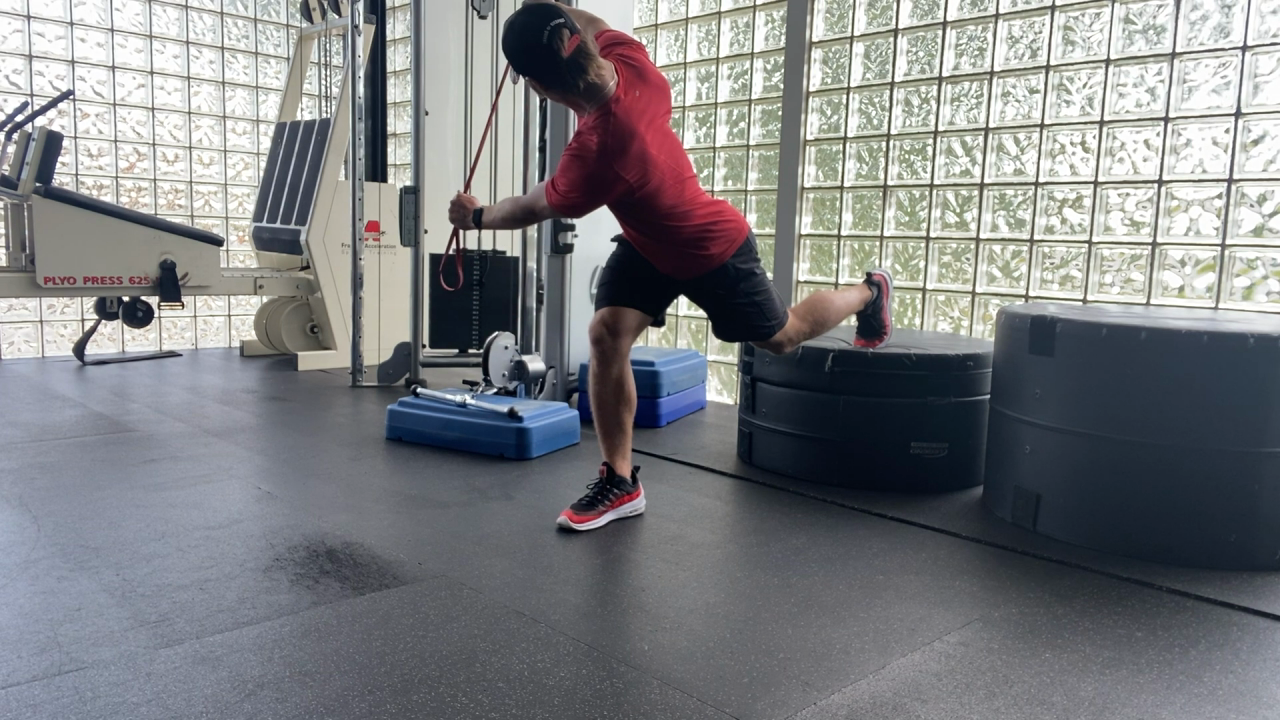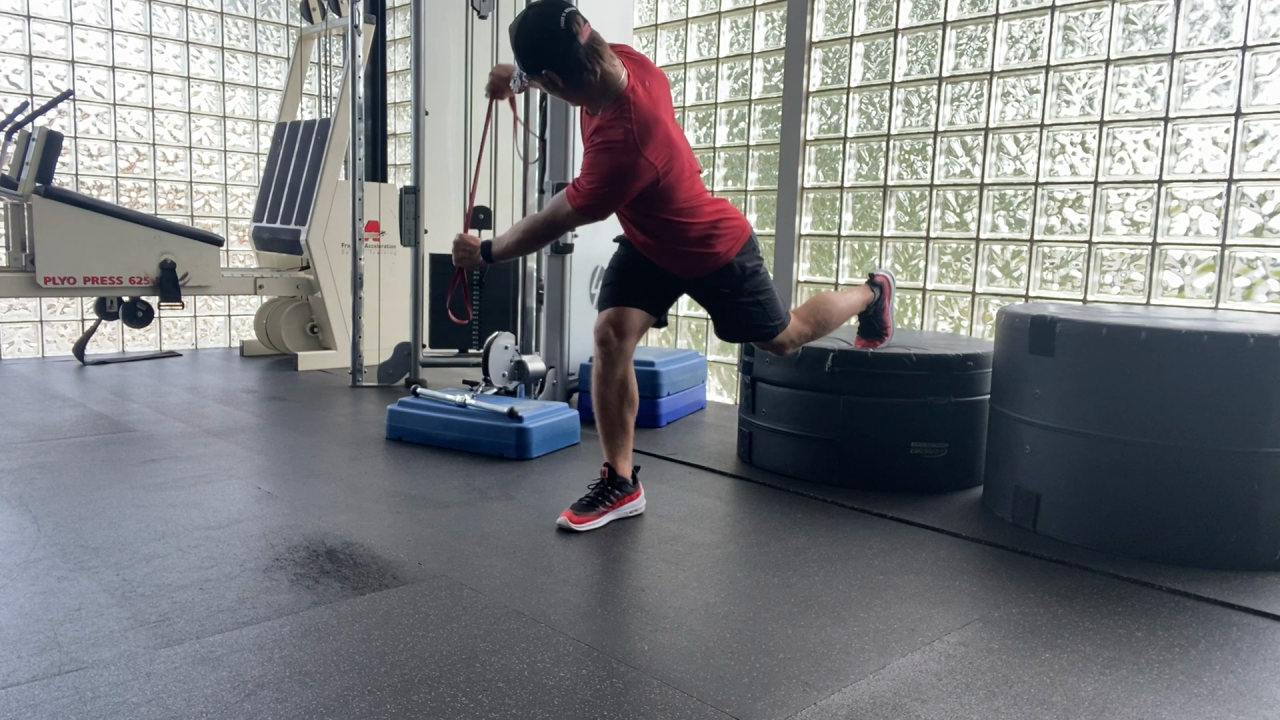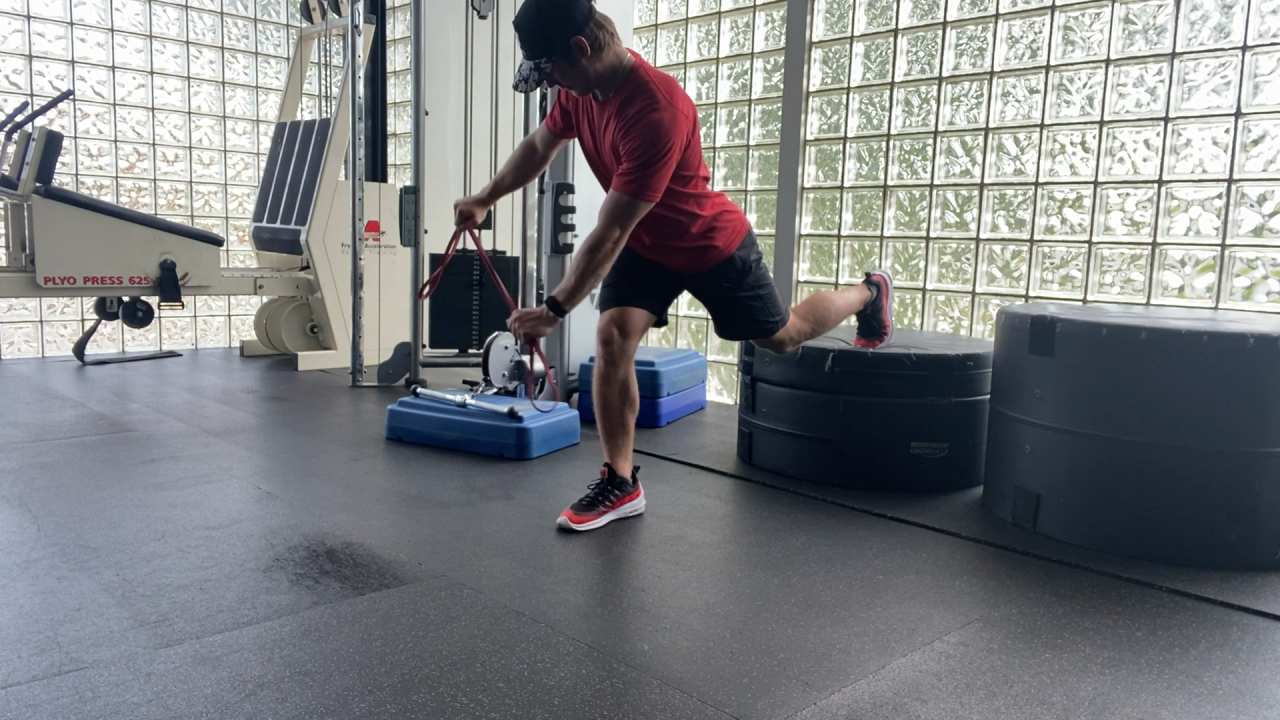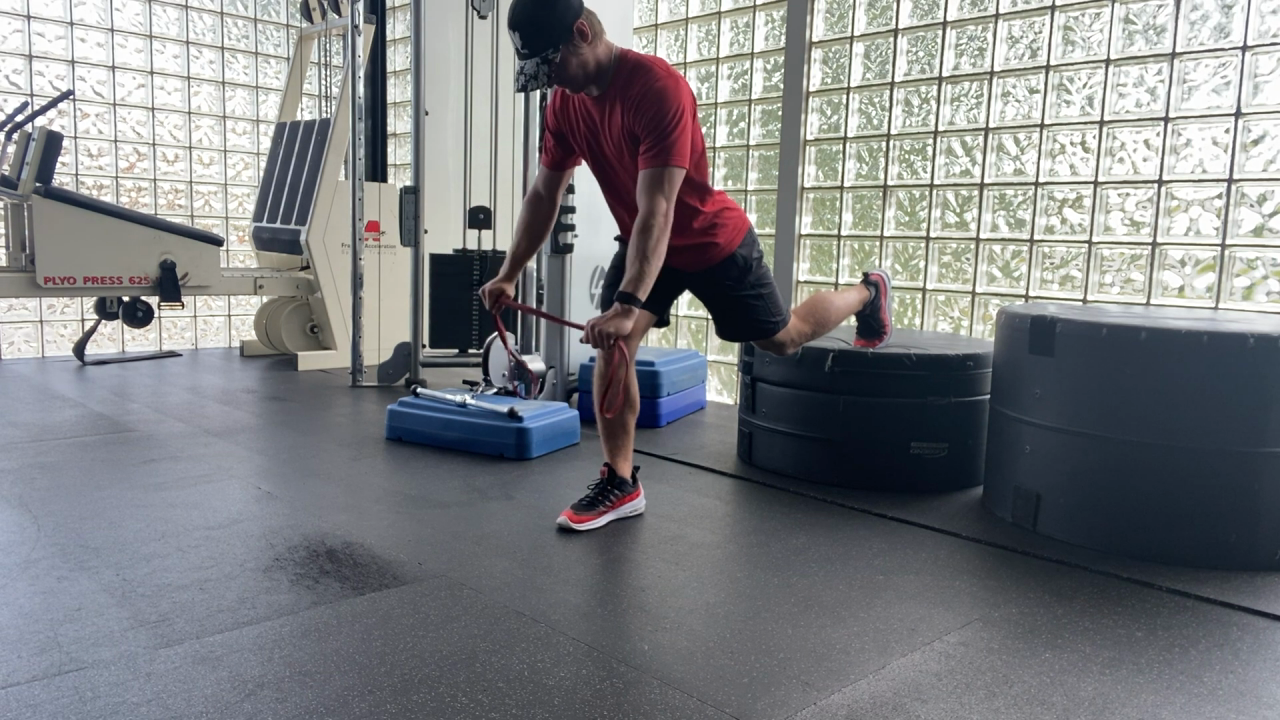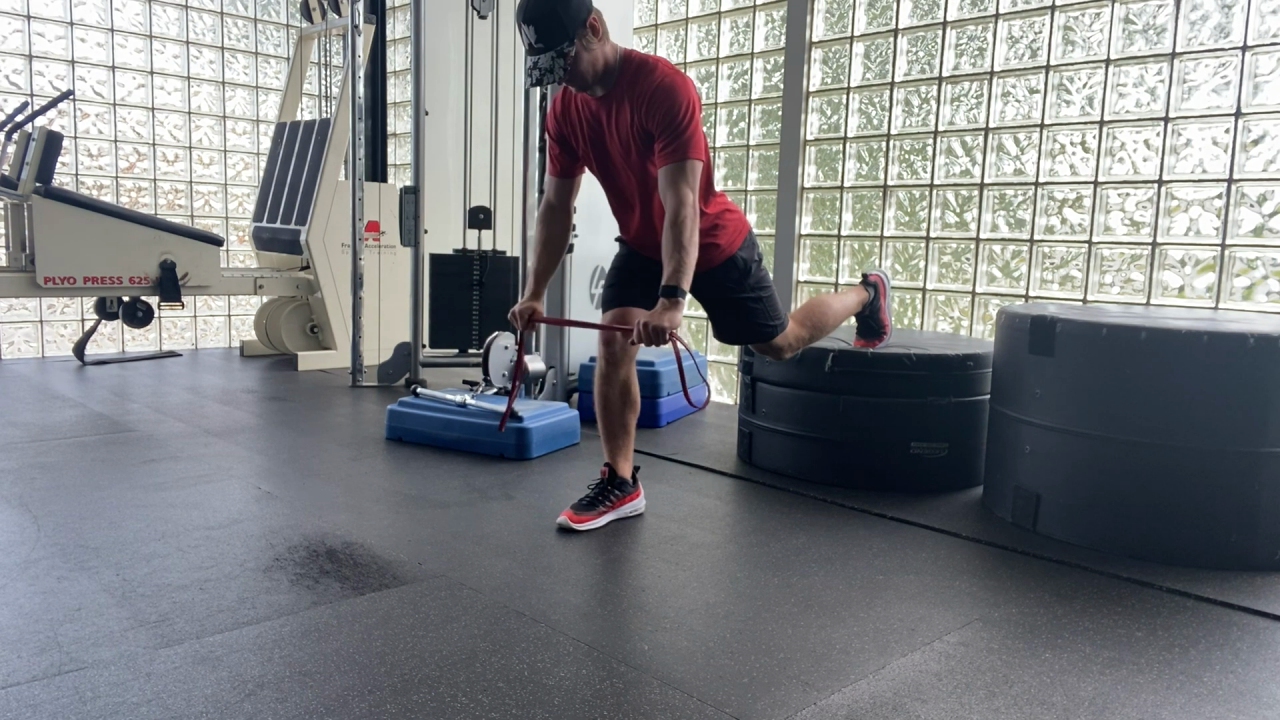
dt=0.4s
person 1, frame 1
left shoulder: (597, 152)
right shoulder: (626, 57)
left elbow: (532, 208)
left wrist: (476, 216)
left hip: (712, 250)
right hip: (648, 242)
left knee: (782, 336)
right knee: (606, 335)
left ankle: (869, 292)
right ankle: (620, 483)
person 1, frame 2
left shoulder: (623, 144)
right shoulder: (623, 60)
left elbow: (552, 223)
left wrist: (484, 251)
right wrist: (514, 79)
left hip: (713, 250)
right hip: (649, 242)
left knee: (782, 338)
right knee: (610, 336)
left ankle: (871, 294)
right ankle: (620, 483)
person 1, frame 3
left shoulder: (656, 111)
right shoulder: (581, 89)
left elbow: (610, 232)
right elbow: (538, 148)
left wrist: (553, 309)
right wrist: (484, 199)
left hip: (712, 244)
right hip: (647, 245)
left knee: (781, 336)
right knee: (612, 338)
left ankle: (869, 293)
right ankle: (620, 483)
person 1, frame 4
left shoulder: (657, 88)
right shoulder: (565, 102)
left elbow: (656, 211)
right elbow: (543, 195)
left wrist: (627, 304)
right wrist: (509, 273)
left hip: (714, 242)
right hip: (642, 240)
left knee: (782, 338)
right knee: (612, 345)
left ankle: (868, 293)
right ankle: (621, 483)
person 1, frame 5
left shoulder: (663, 87)
right shoulder: (564, 109)
left elbow: (682, 206)
right elbow: (556, 206)
left wrist: (672, 298)
right wrist: (534, 293)
left hip: (714, 244)
right hip: (642, 245)
left knee: (780, 344)
right knee: (613, 343)
left ankle: (867, 293)
right ankle: (621, 483)
